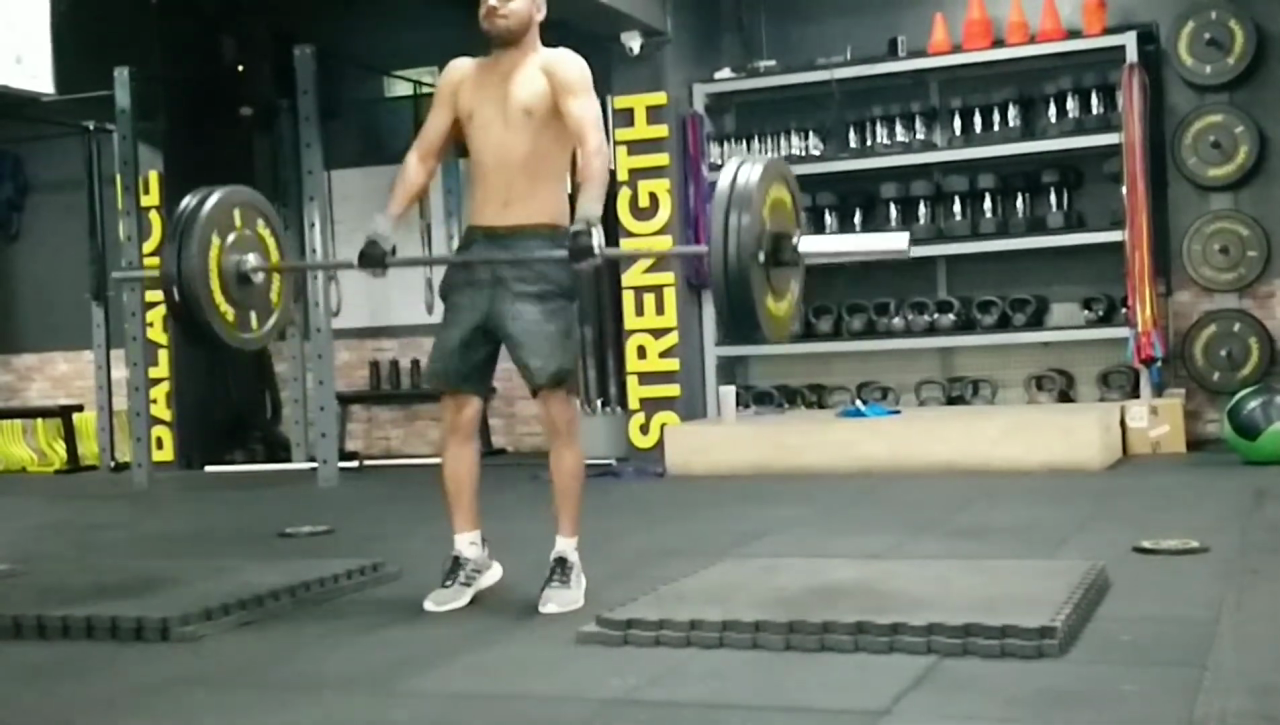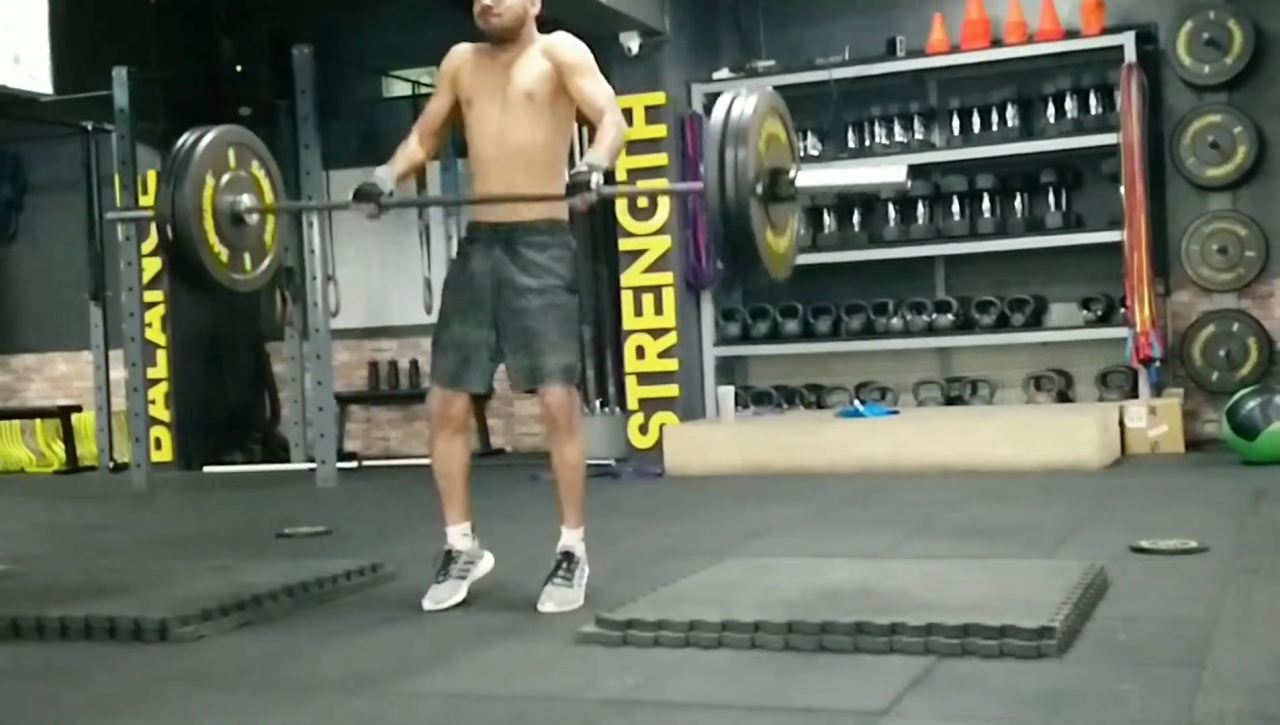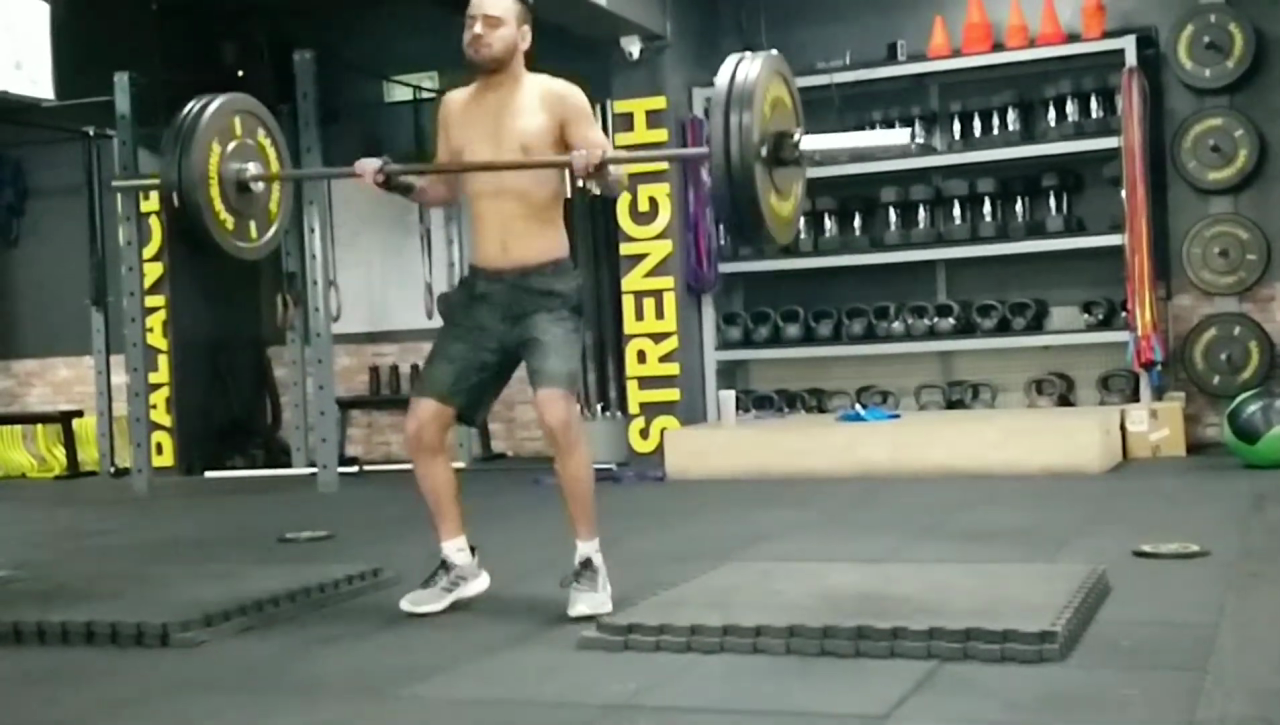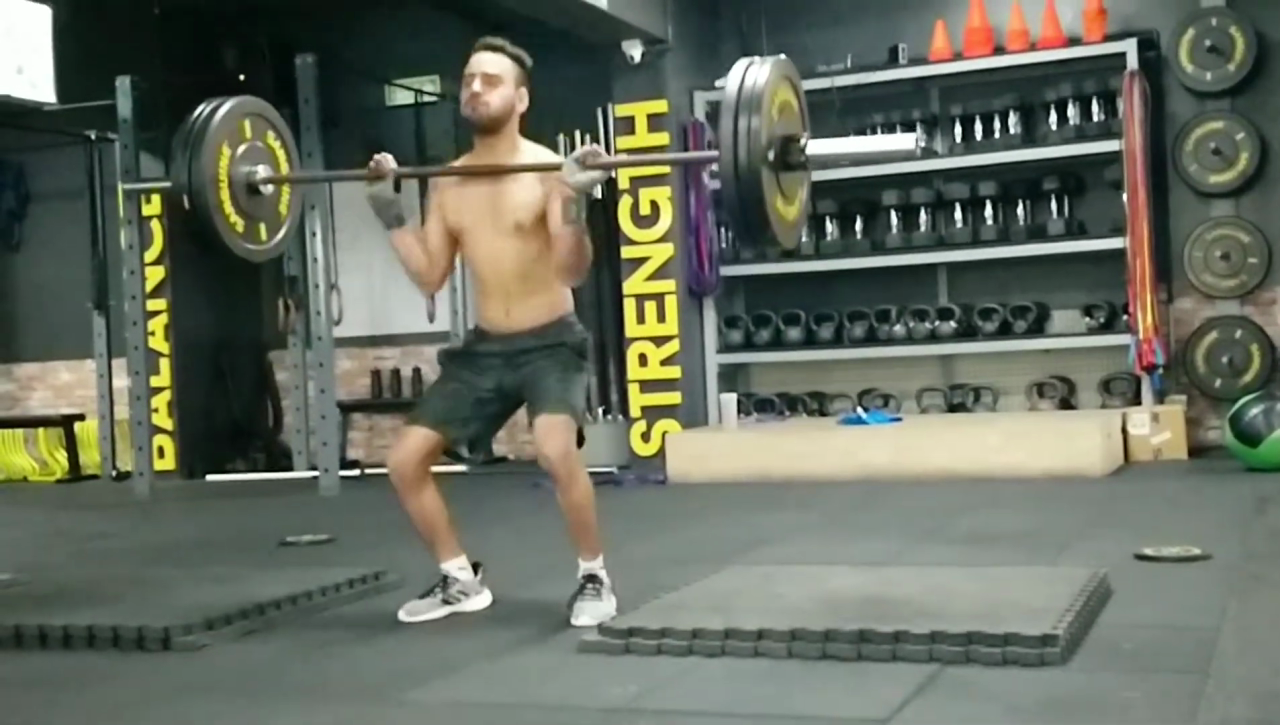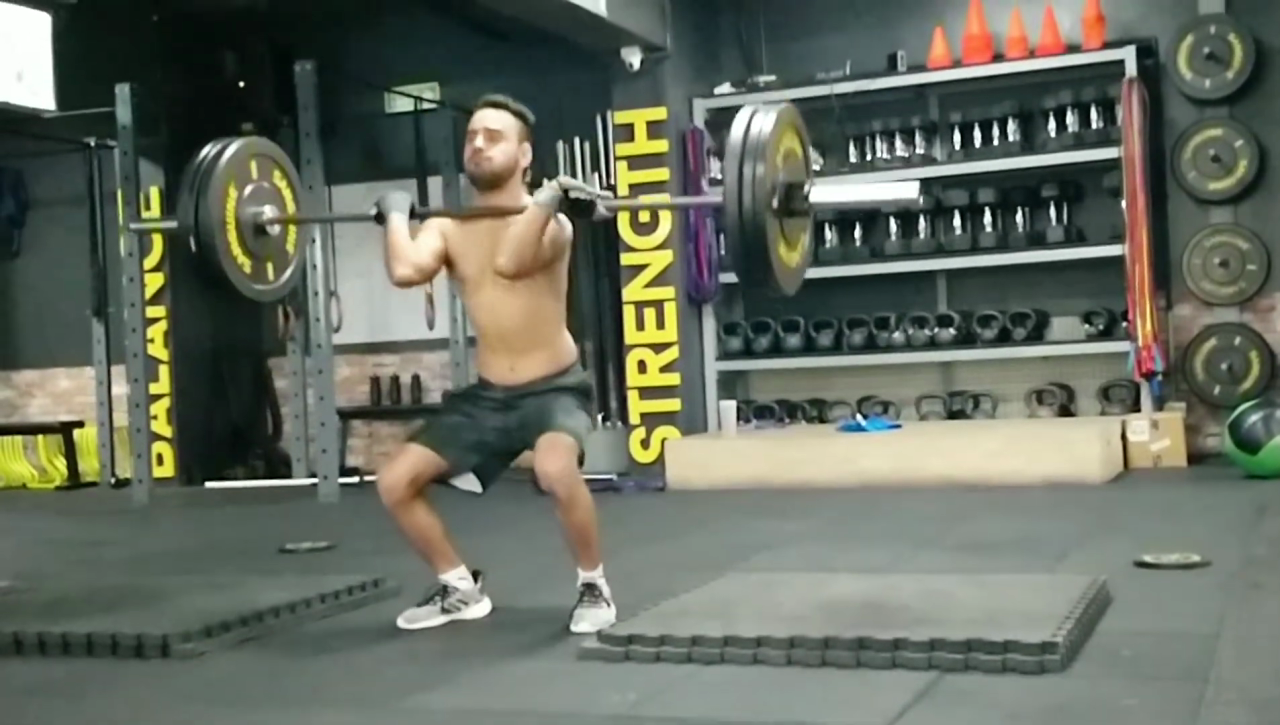
dt=0.4s
person 1, frame 1
left shoulder: (561, 65)
right shoulder: (460, 74)
left elbow: (593, 145)
right elbow: (422, 156)
left wrist: (589, 217)
right wrist: (385, 225)
left hip: (539, 254)
right hip: (473, 253)
left knee: (557, 408)
right knee: (457, 411)
left ankle: (566, 559)
right ankle: (470, 555)
person 1, frame 2
left shoulder: (559, 51)
right shoulder: (460, 61)
left elbow: (612, 119)
right elbow: (424, 136)
left wrist: (594, 168)
right wrist: (384, 179)
left hip: (540, 247)
right hip: (477, 247)
left knee: (557, 401)
right knee: (446, 406)
left ankle: (572, 552)
right ankle: (461, 547)
person 1, frame 3
left shoulder: (558, 98)
right shoulder: (453, 107)
left elbow: (612, 183)
left wrist: (598, 165)
right wrist: (396, 182)
left hip: (546, 289)
right hip: (480, 292)
left knee: (558, 416)
right knee: (422, 424)
left ankle: (589, 562)
right ankle: (459, 563)
person 1, frame 4
left shoulder: (549, 169)
right shoulder: (443, 183)
left elbow: (570, 271)
right elbow: (429, 278)
left wrist: (575, 199)
right wrist: (390, 211)
left hip: (550, 344)
right hip: (483, 349)
left knee: (554, 447)
right knee: (405, 459)
left ankle: (594, 577)
right ankle: (460, 577)
person 1, frame 5
left shoulder: (549, 224)
right shoulder: (446, 228)
left elbow: (508, 261)
right elbow: (404, 270)
left wrist: (550, 198)
right wrist: (396, 212)
left hip: (553, 392)
right hip: (485, 398)
left knee: (555, 468)
right knee: (395, 482)
left ankle: (594, 586)
right ankle: (460, 585)
